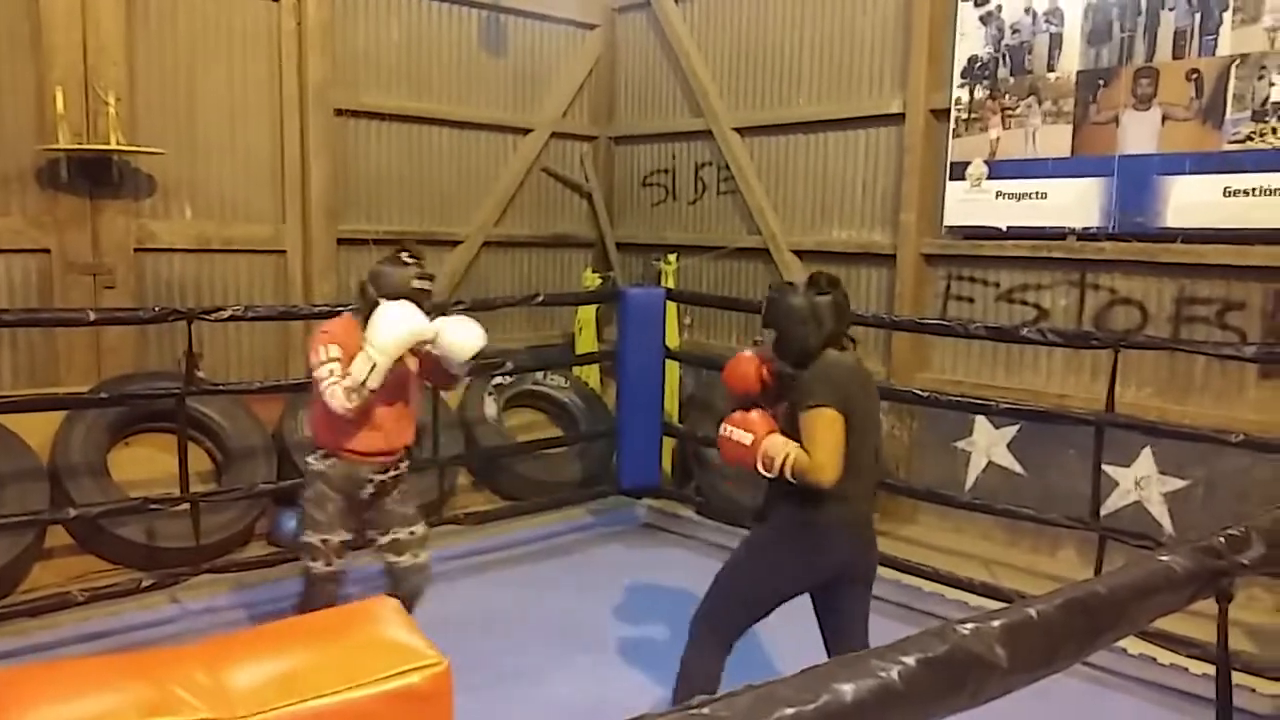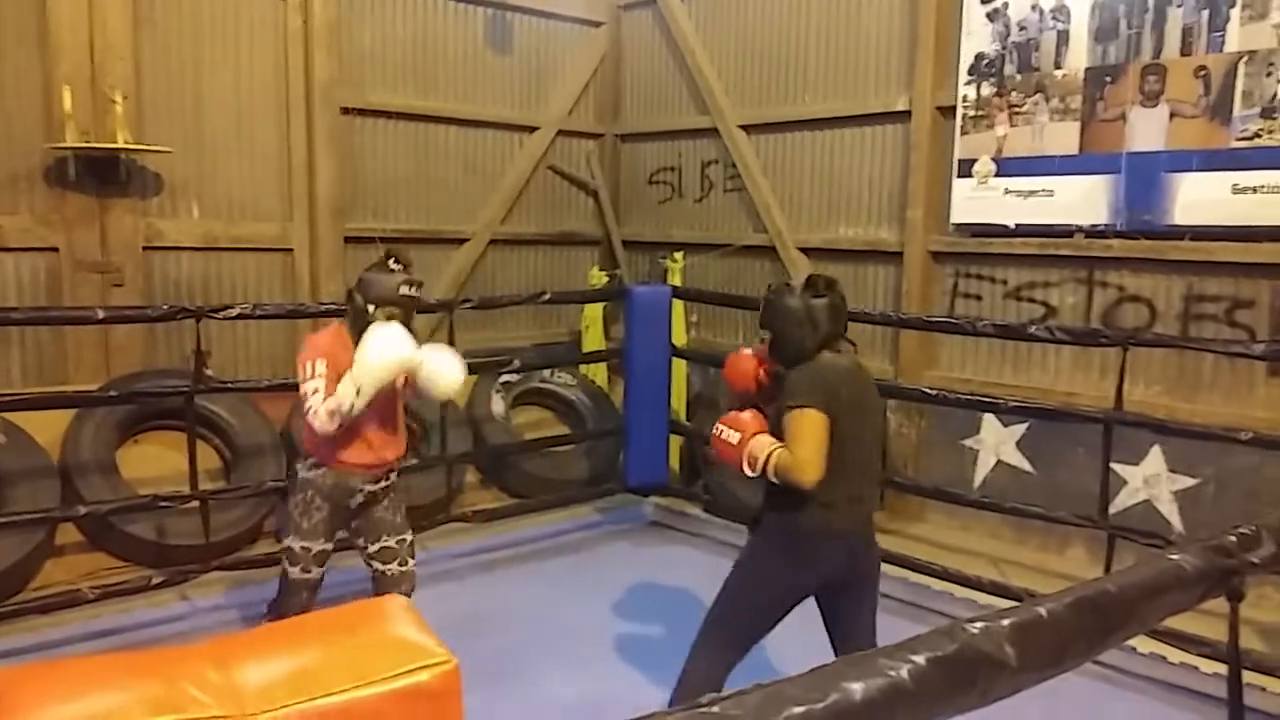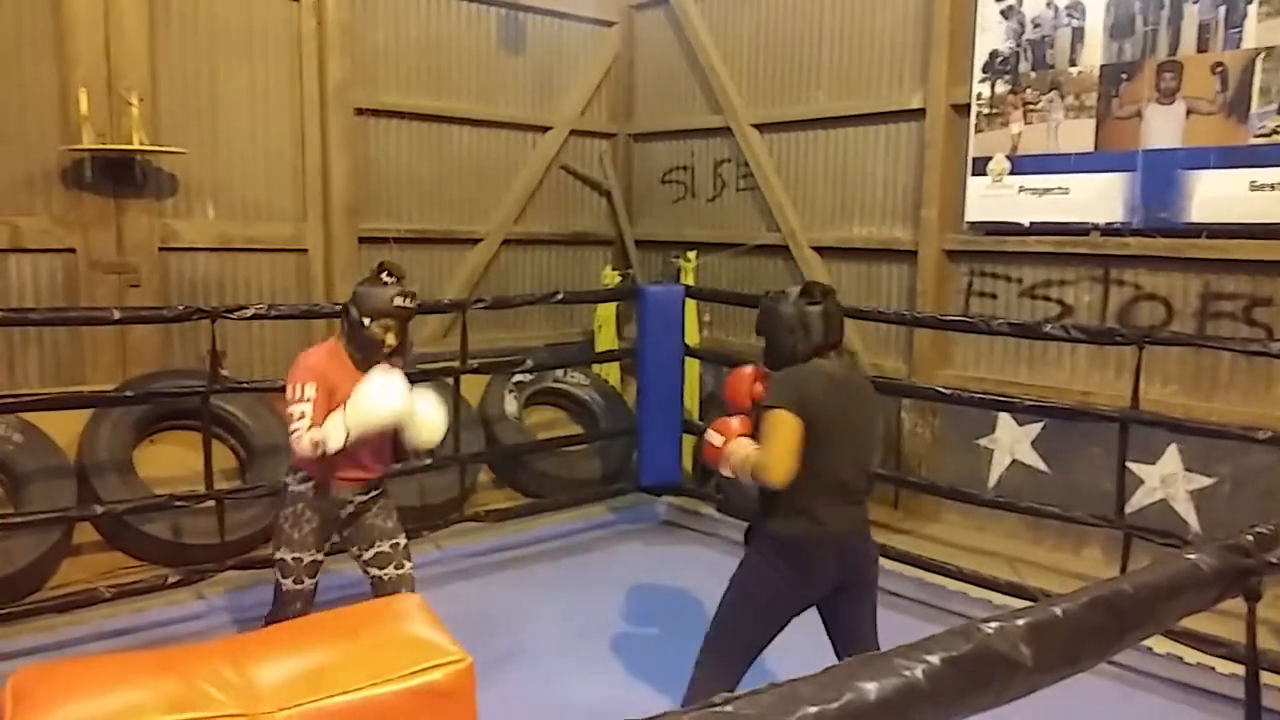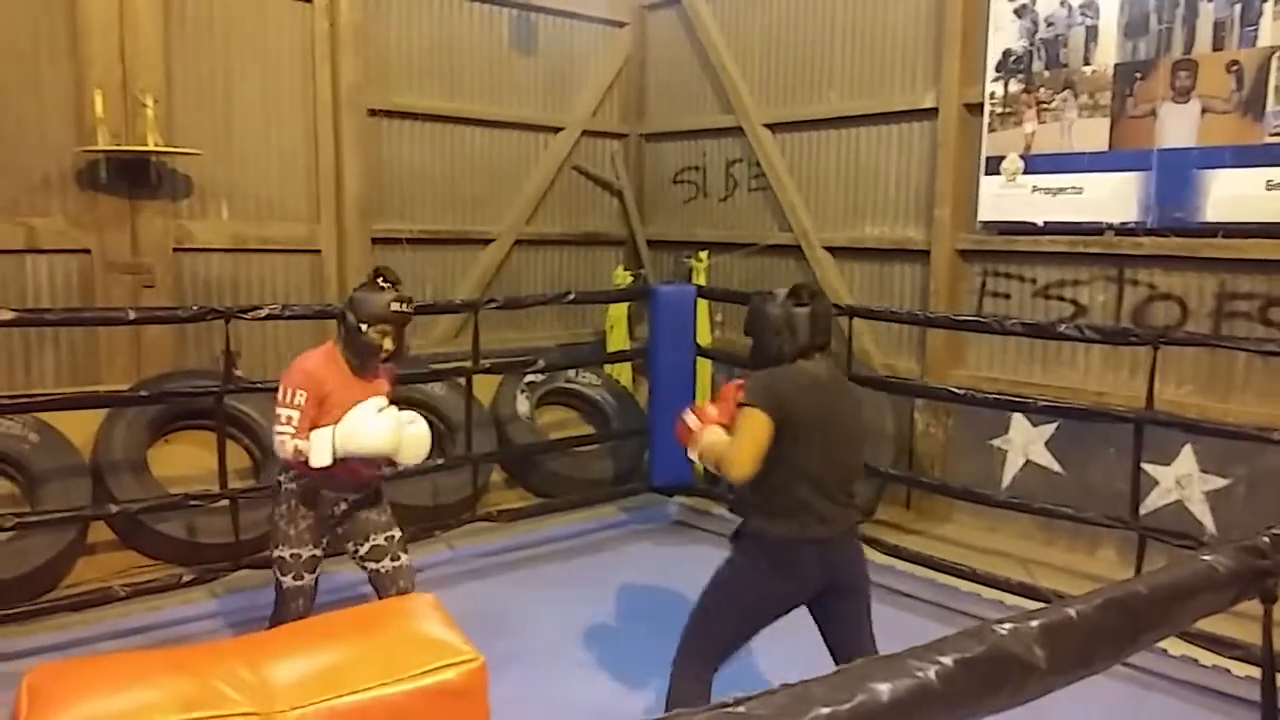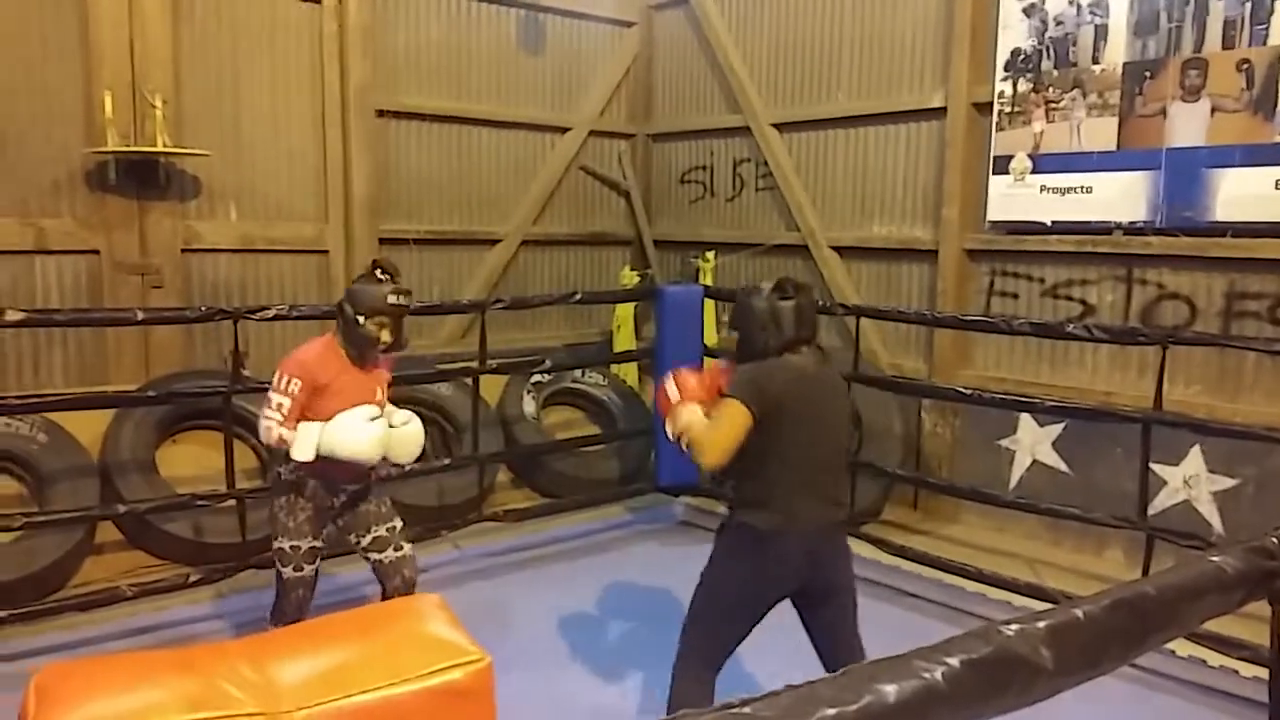
dt=0.1s
person 1, frame 1
left shoulder: (820, 380)
right shoulder: (852, 372)
left elbow: (822, 470)
left wrist: (767, 447)
right wrist: (775, 393)
left hip: (801, 533)
right hip: (854, 537)
left knee: (710, 629)
right knee: (850, 656)
person 1, frame 2
left shoulder: (809, 380)
right shoulder: (858, 375)
left elbow: (805, 472)
left wrist: (759, 445)
right wrist: (774, 392)
left hip: (796, 541)
right hip: (856, 542)
left knee: (716, 648)
person 1, frame 3
left shoulder: (791, 385)
right shoulder: (859, 385)
left elbow: (777, 473)
left wrist: (739, 453)
left hip: (791, 551)
right hip: (853, 548)
left knee: (719, 663)
person 1, frame 4
left shoulder: (771, 387)
right shoulder: (846, 391)
left elbow: (738, 468)
left wrist: (709, 437)
left hip: (776, 552)
right hip: (842, 550)
left knee: (694, 658)
person 1, frame 5
left shoulder: (756, 379)
right shoulder: (833, 382)
left elbow: (710, 455)
left wrist: (687, 414)
left hip: (759, 545)
right hip: (826, 544)
left knee: (696, 662)
right knee: (851, 668)
person 2, frame 1
left shoulder: (409, 339)
right shoulder: (331, 335)
left elbow: (449, 378)
right elbow: (340, 401)
left wrist: (455, 351)
right wrist: (380, 353)
left hip: (389, 475)
right hip: (334, 474)
left knee: (411, 576)
right knee: (321, 585)
person 2, frame 2
left shoulder: (396, 347)
right shoulder: (321, 347)
left elbow: (406, 388)
right elbow: (322, 420)
left wrist: (432, 375)
right wrist: (365, 376)
left hip: (379, 486)
right hip: (323, 484)
left knee: (397, 588)
right knee: (295, 599)
person 2, frame 3
left shoulder: (386, 363)
right shoulder: (314, 365)
right elbow: (303, 444)
left wrist: (415, 419)
right wrist: (355, 421)
left hip: (368, 496)
right hip: (313, 496)
left knee: (399, 592)
right knee: (292, 609)
person 2, frame 4
left shoulder: (380, 368)
right shoulder: (310, 371)
right elbow: (285, 444)
left wrist: (399, 429)
right wrist: (341, 441)
left hip: (362, 494)
right hip: (307, 496)
left knee: (399, 586)
right knee: (294, 607)
person 2, frame 5
left shoulder: (380, 360)
right shoulder: (307, 361)
right elbow: (271, 430)
left wrist: (393, 423)
right wrist: (326, 439)
left hip: (359, 487)
right hip: (304, 488)
left knee: (402, 577)
right knee: (294, 599)
